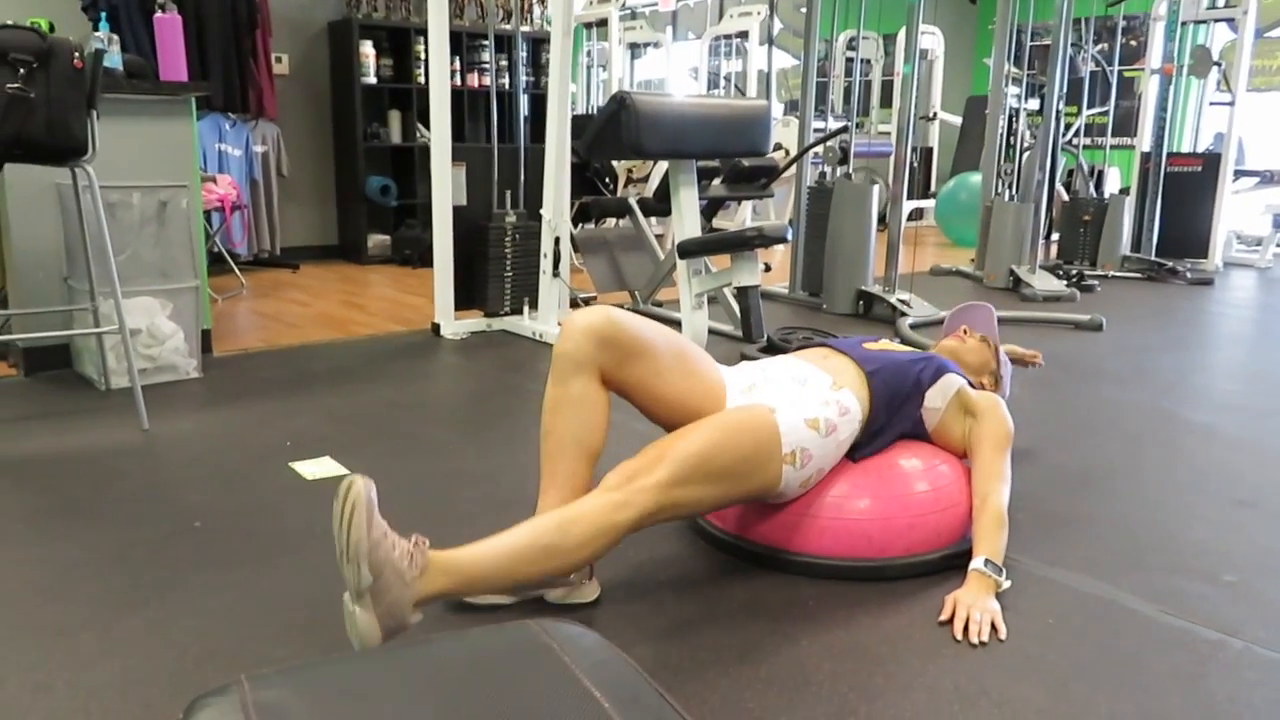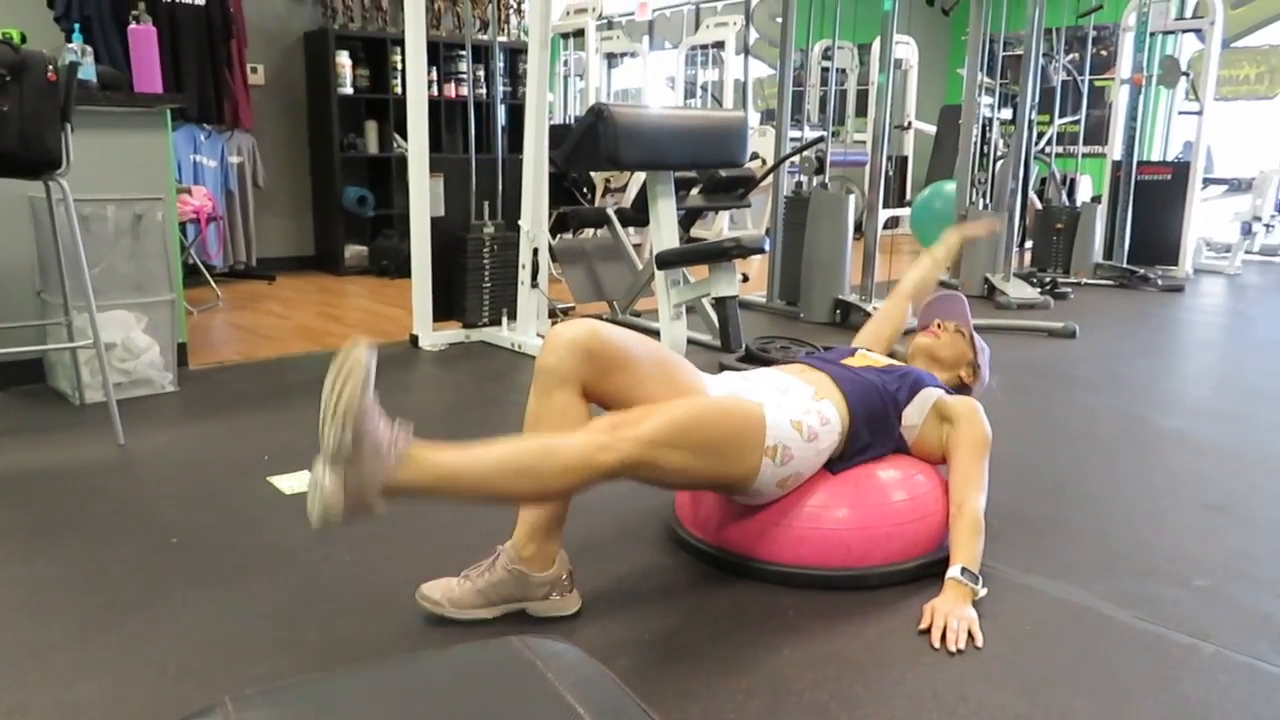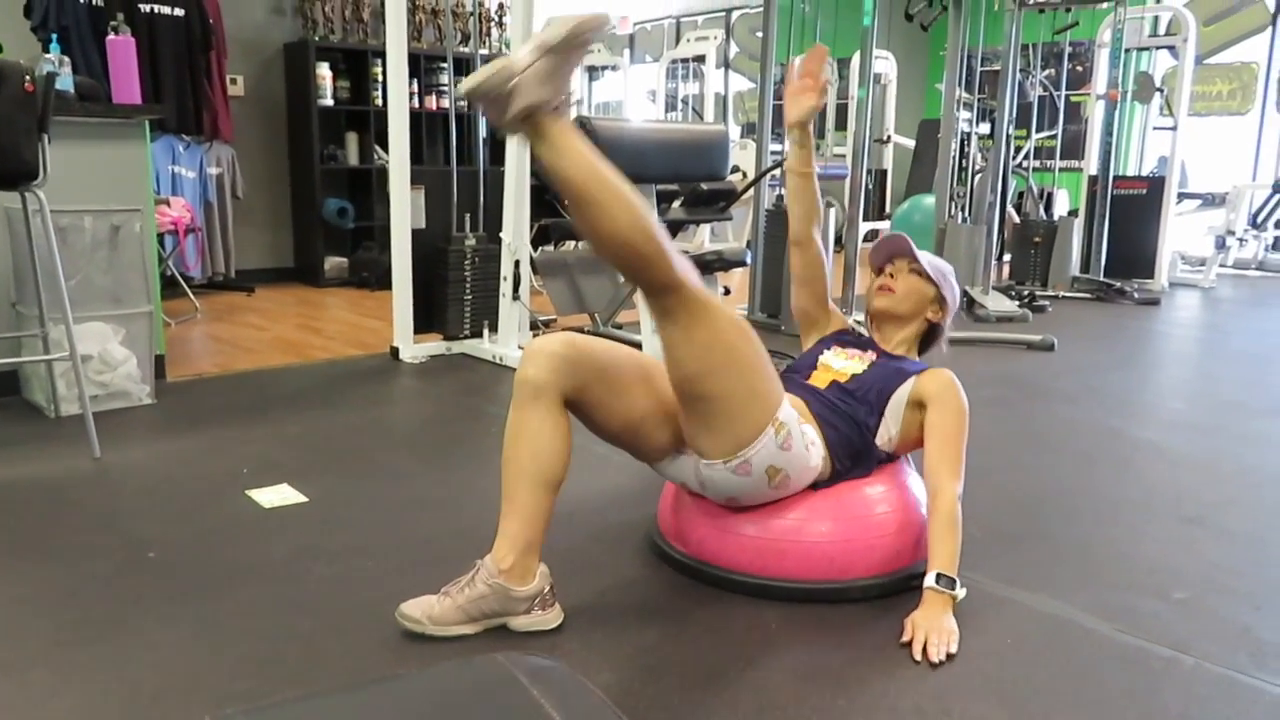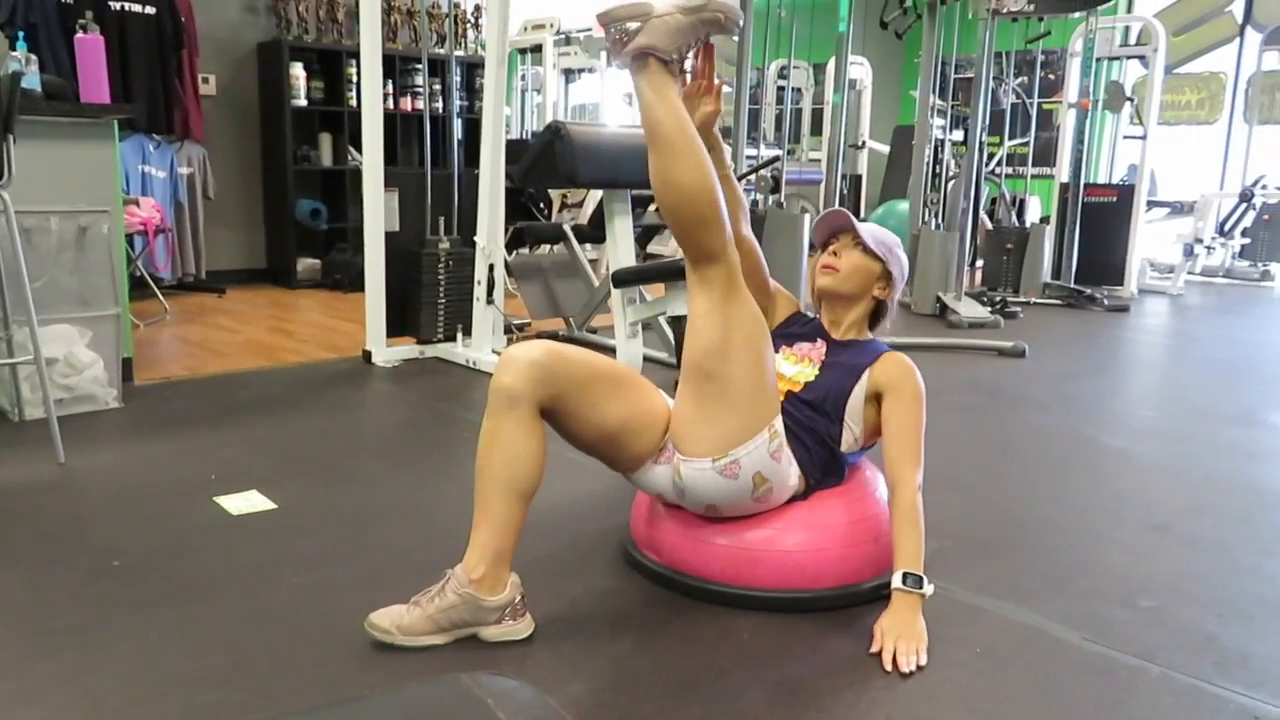
dt=0.4s
person 1, frame 1
left shoulder: (978, 406)
right shoulder: (912, 363)
left elbow: (992, 492)
left wrist: (983, 577)
right wrist: (985, 339)
left hip: (814, 414)
right hip: (751, 382)
left knee: (632, 491)
right knee: (589, 332)
left ankle: (417, 579)
right ankle: (551, 537)
person 1, frame 2
left shoulder: (954, 411)
right shoulder: (873, 363)
left elbow: (967, 502)
right elbow: (895, 309)
left wrist: (960, 583)
right wrist: (942, 250)
left hip: (796, 423)
right hip: (742, 390)
left knee: (613, 440)
right knee: (574, 342)
left ankle: (392, 468)
right ankle: (535, 565)
person 1, frame 3
left shoulder: (934, 388)
right shoulder: (834, 336)
left elbow: (946, 491)
right elbow: (805, 238)
left wrist: (939, 598)
right wrist: (800, 134)
left hip: (770, 452)
right hip: (711, 444)
left knee: (666, 277)
right knee: (549, 357)
left ankle: (542, 113)
right ankle: (515, 579)
person 1, frame 4
left shoulder: (889, 372)
right shoulder: (787, 318)
left elbow: (904, 483)
right elbow: (741, 233)
left wrist: (907, 602)
right wrist: (707, 133)
left hip: (746, 467)
right hip: (685, 452)
left knee: (711, 254)
right knee: (524, 368)
left ankle: (654, 64)
right ankle: (486, 589)
